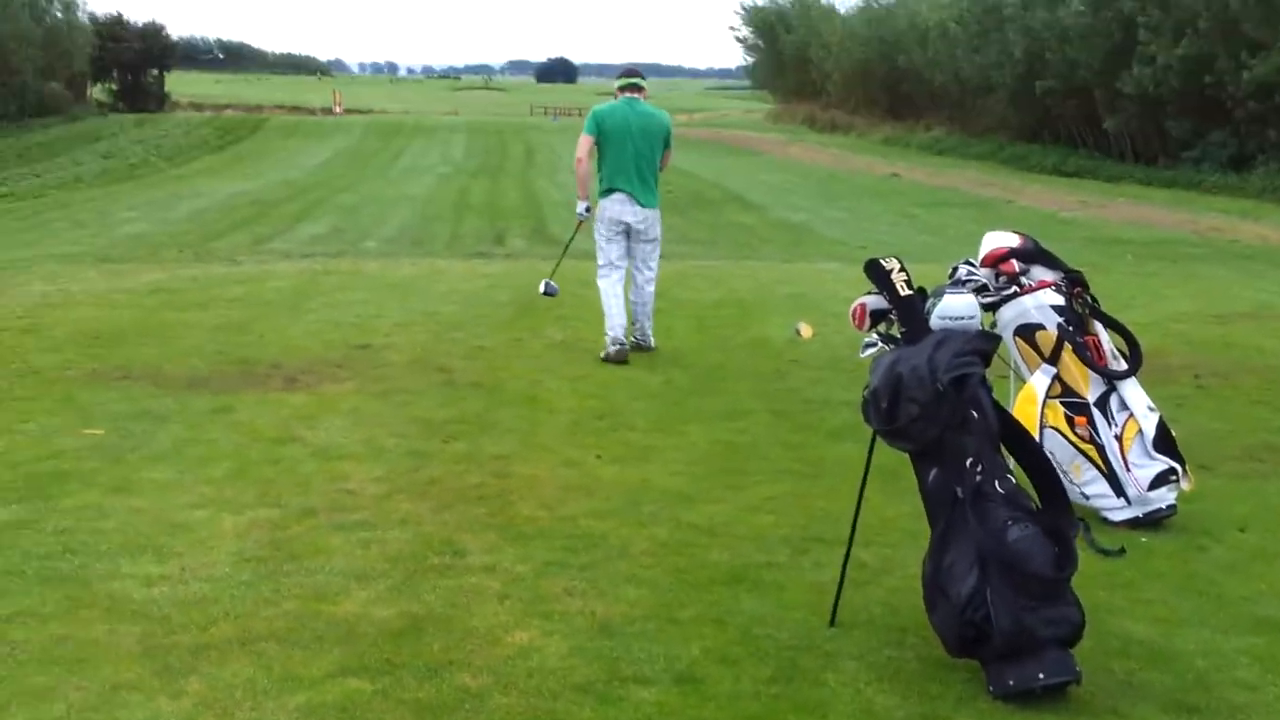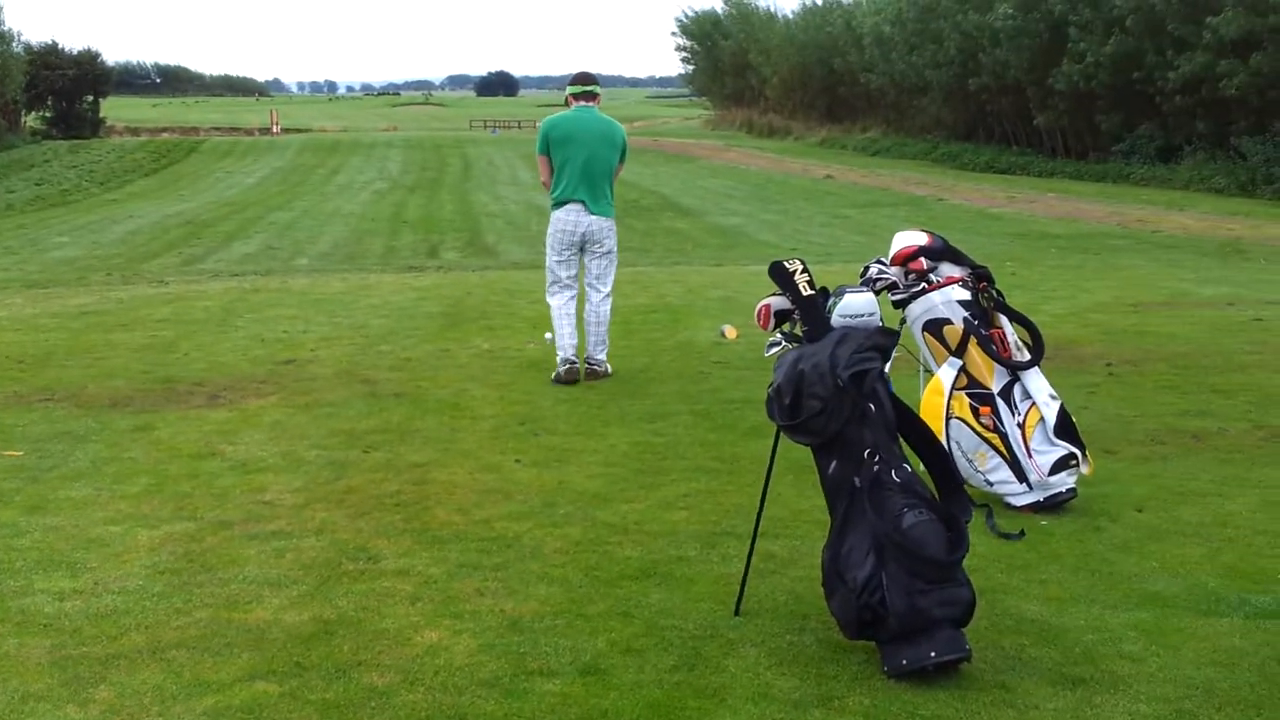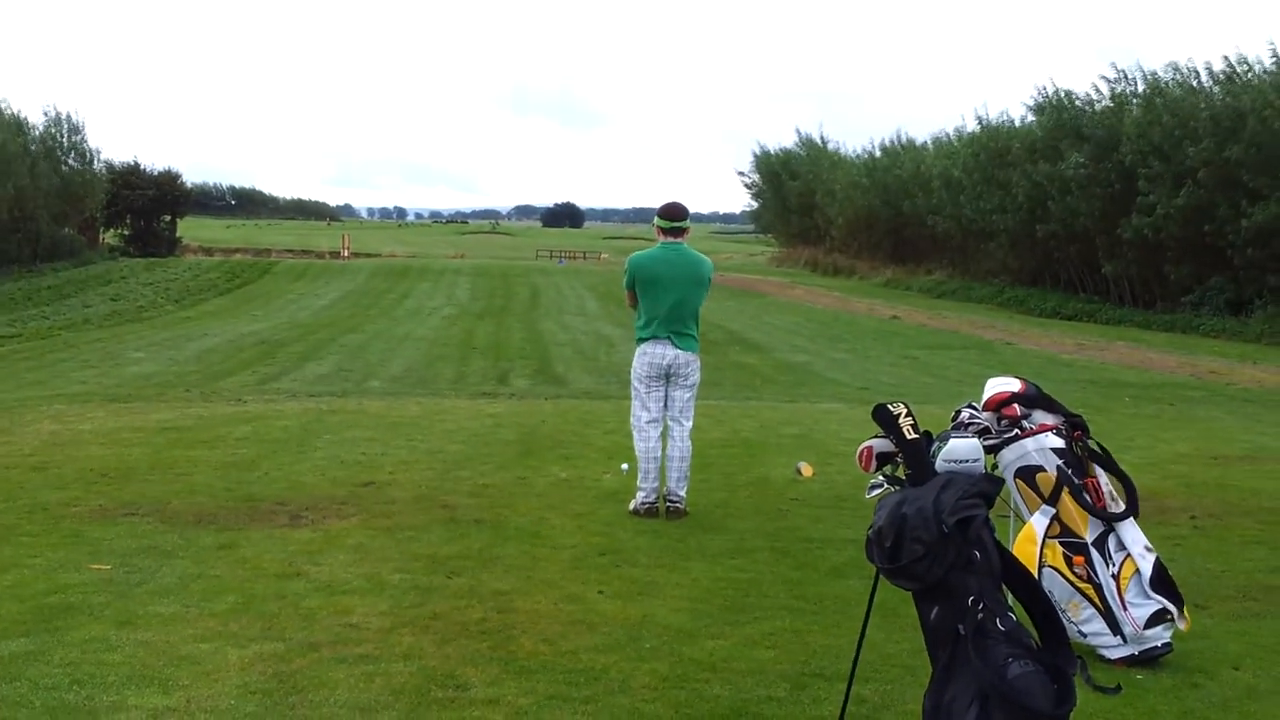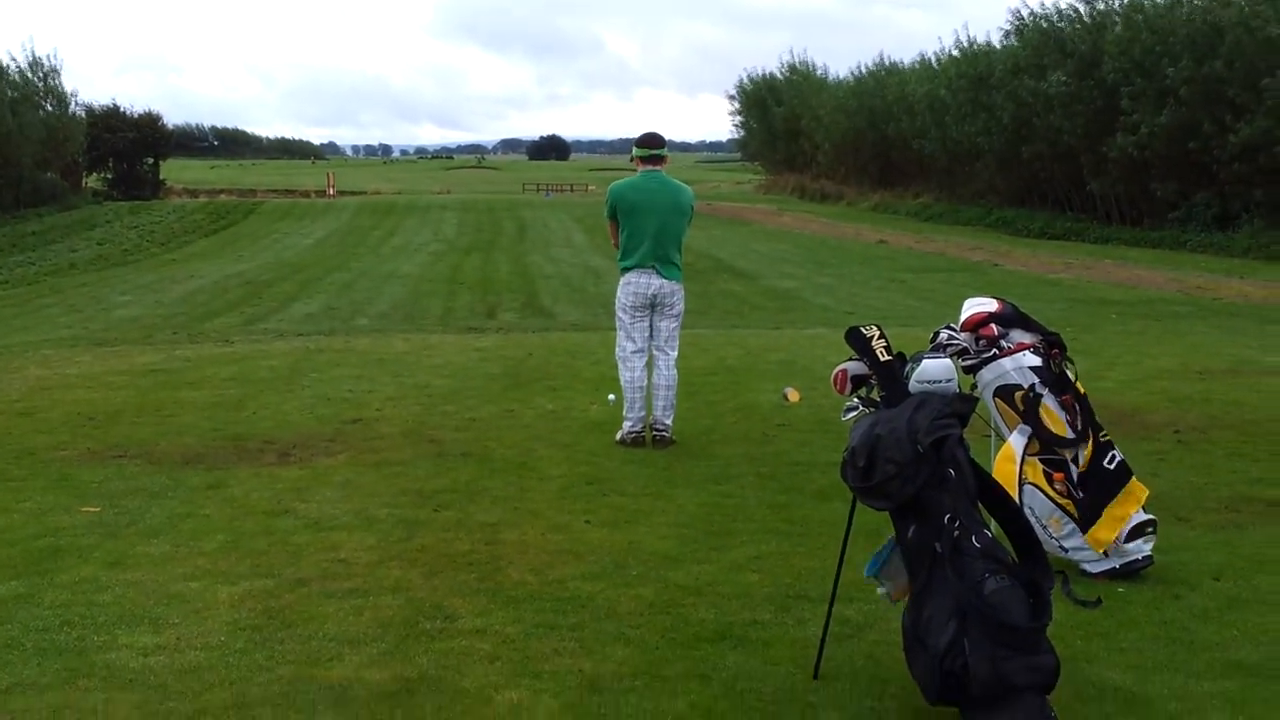
dt=1s
person 1, frame 1
left shoulder: (600, 113)
right shoulder: (661, 118)
left elbow: (581, 158)
left wrist: (583, 200)
left hip: (611, 206)
right hip: (647, 208)
left knee: (611, 274)
right knee: (644, 276)
left ankle: (617, 342)
right ankle: (642, 338)
person 1, frame 2
left shoulder: (551, 125)
right shoulder: (616, 130)
left elbow: (546, 179)
left hip: (564, 217)
right hip: (601, 220)
left knee: (561, 291)
right knee: (599, 294)
left ankle: (568, 362)
right ankle: (596, 362)
person 1, frame 3
left shoulder: (638, 261)
right shoulder: (704, 265)
left hip: (649, 352)
right hip: (686, 354)
left knee: (647, 427)
right knee: (680, 429)
left ankle: (648, 499)
right ankle: (676, 500)
person 1, frame 4
left shoulder: (618, 191)
right shoulder: (684, 194)
left elbow: (616, 239)
left hip: (634, 281)
right hip: (671, 282)
left knee: (632, 357)
right knee: (665, 358)
left ankle: (634, 429)
right ankle: (662, 429)
